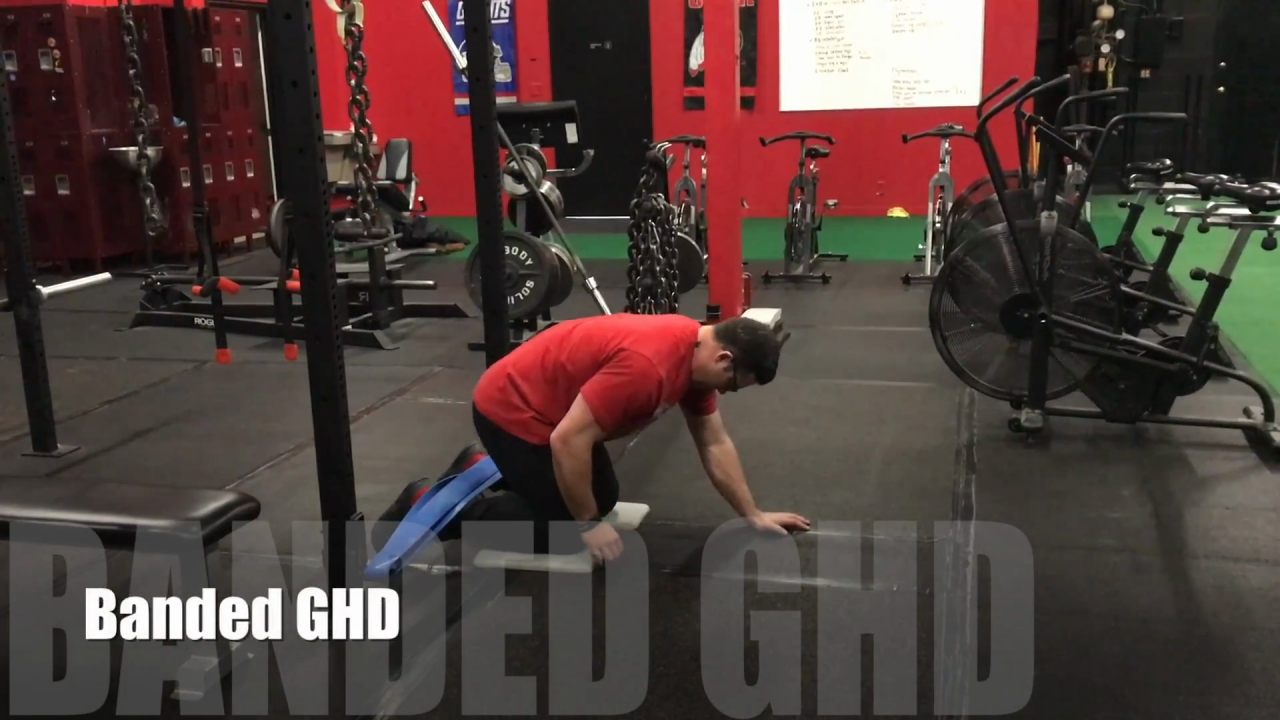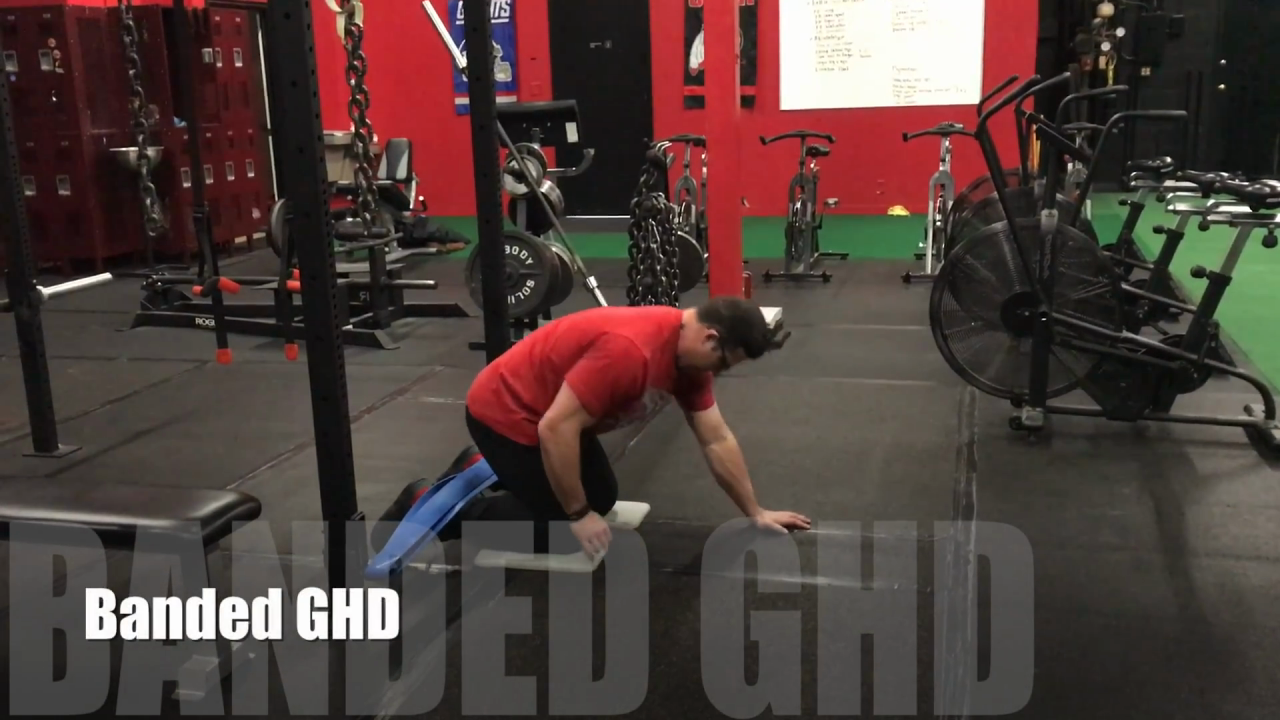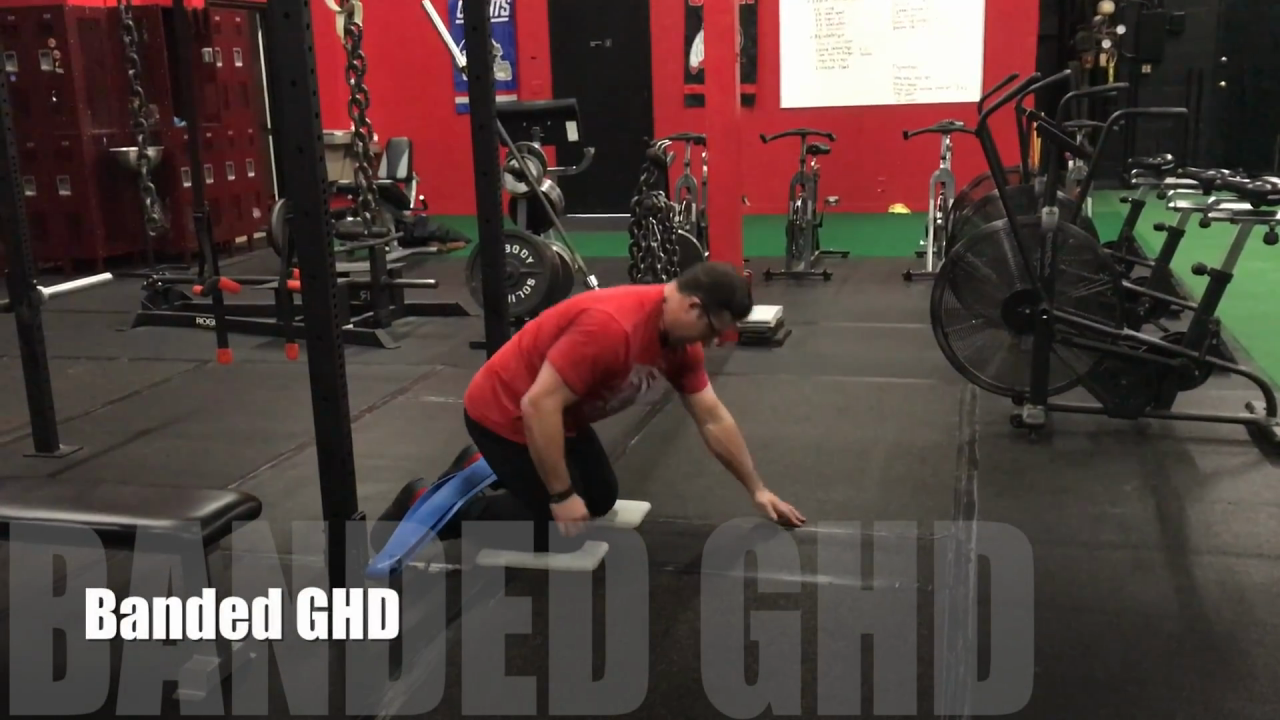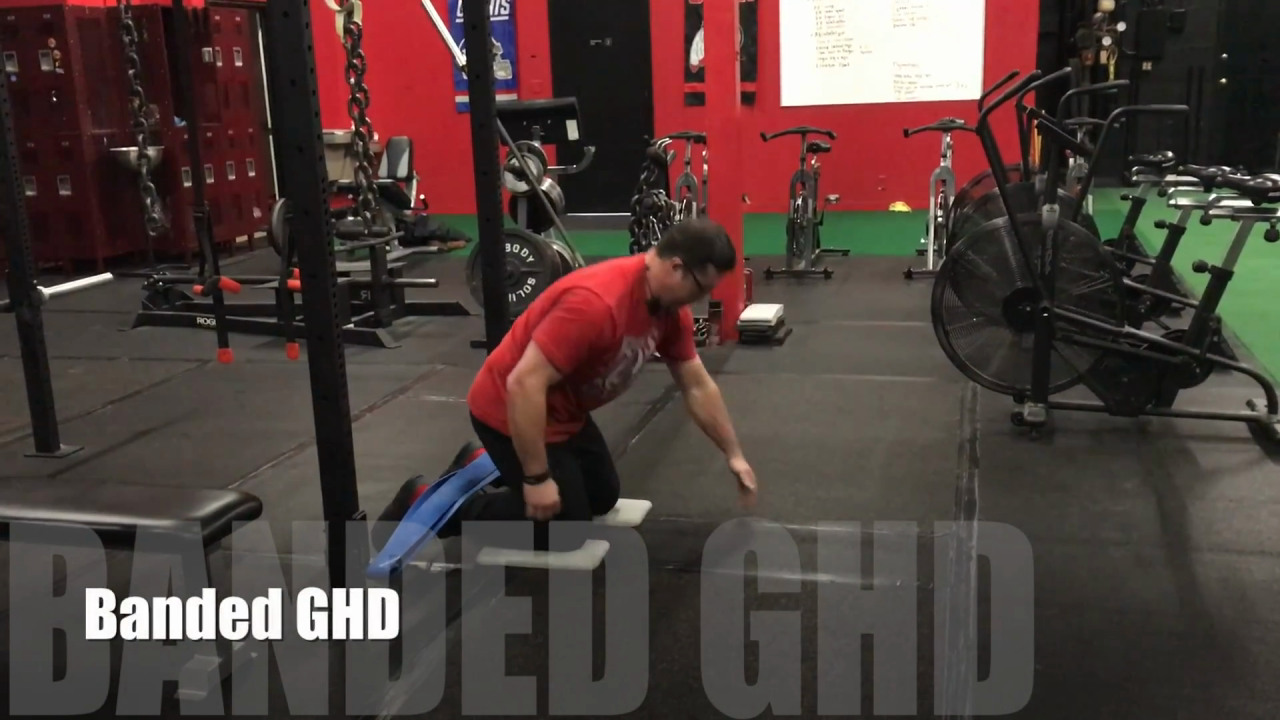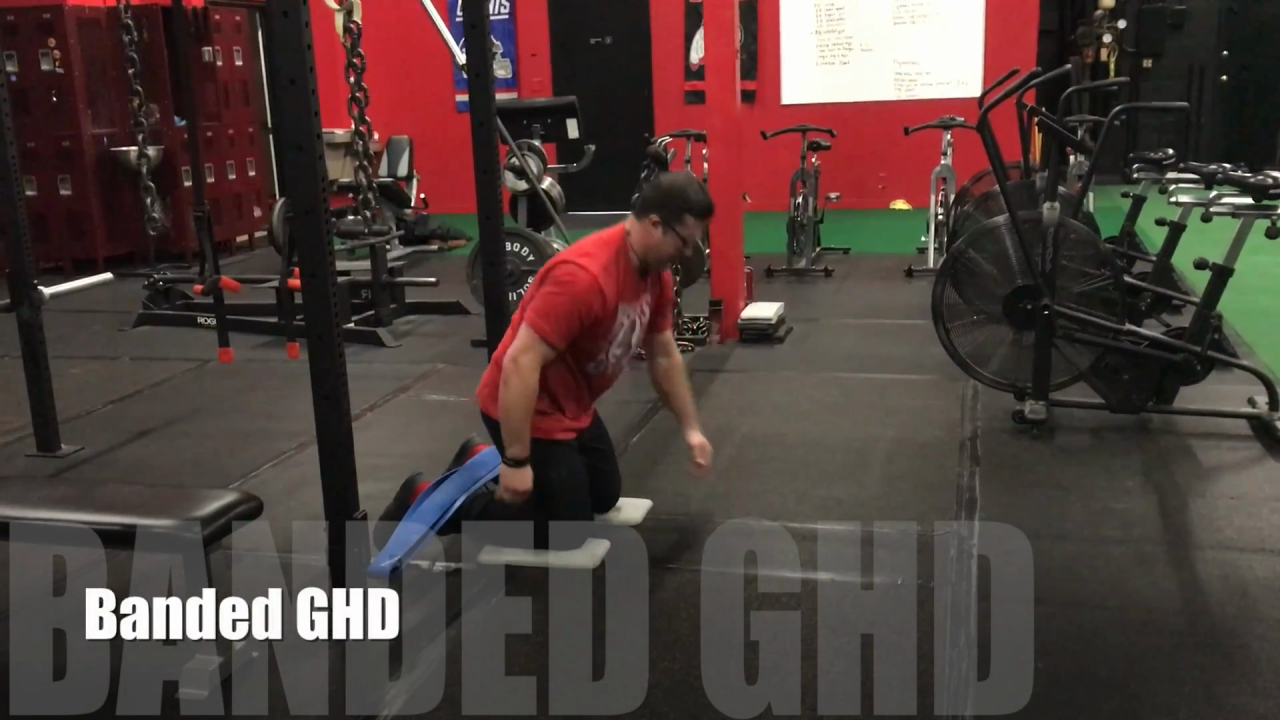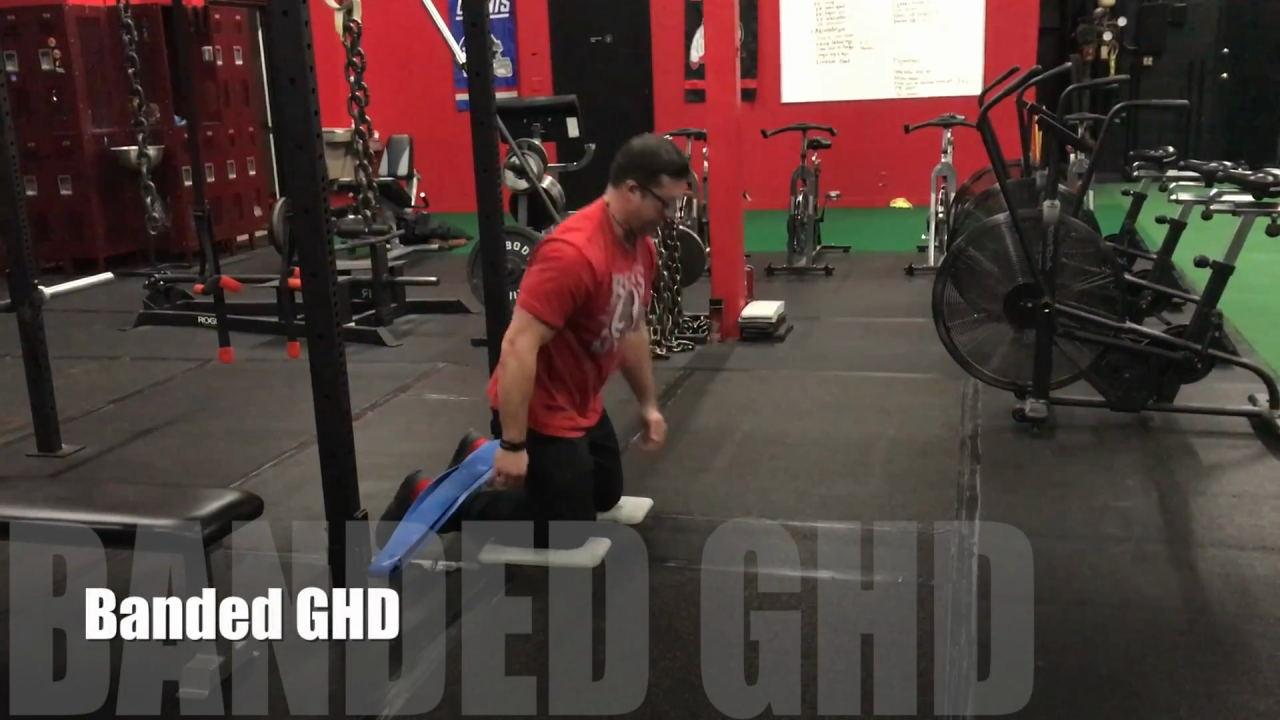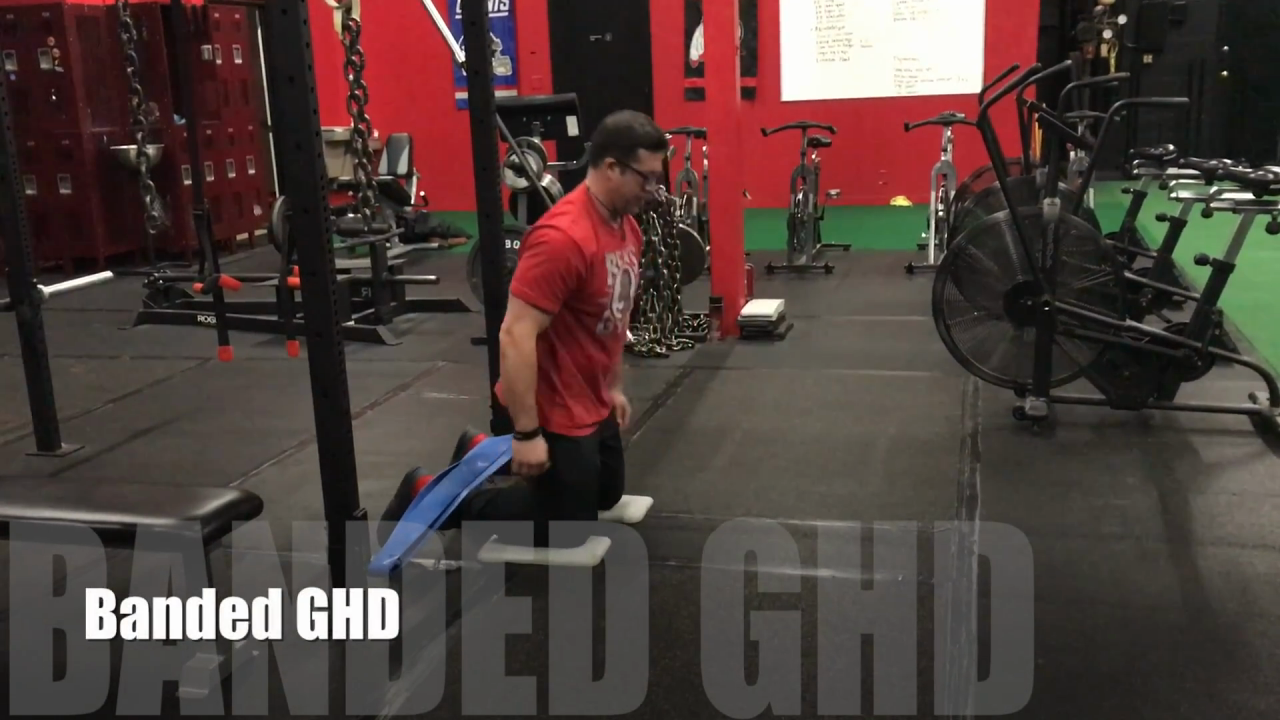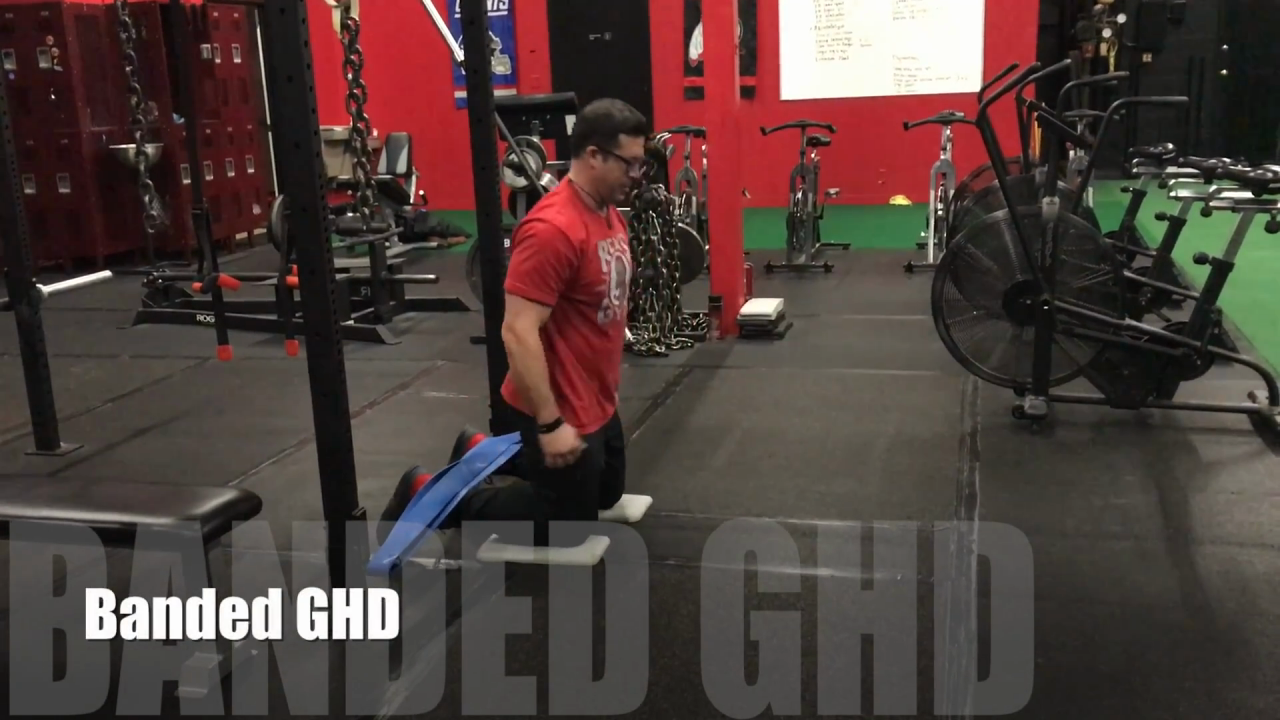
dt=0.1s
person 1, frame 1
left shoulder: (698, 353)
right shoulder: (647, 366)
left elbow: (715, 444)
right elbow: (567, 440)
left wrist: (754, 515)
right wrist: (588, 525)
left hip: (551, 403)
right hip: (511, 410)
left knee: (602, 501)
person 1, frame 2
left shoulder: (690, 353)
right shoulder: (632, 352)
left elbow: (716, 440)
right elbow: (555, 428)
left wrist: (757, 513)
right wrist: (578, 516)
left hip: (558, 421)
right hip: (507, 416)
left knee: (602, 503)
right knee: (573, 536)
left ankle: (497, 479)
person 1, frame 3
left shoulder: (679, 336)
right shoulder: (612, 327)
left elbow: (712, 419)
right elbow: (538, 405)
left wrist: (757, 489)
right wrist: (561, 497)
left hip: (559, 415)
right hip: (505, 415)
left knee: (601, 498)
right knee: (566, 531)
left ankle: (493, 466)
right ankle: (452, 510)
person 1, frame 4
left shoulder: (668, 306)
right shoulder: (596, 303)
left elbow: (697, 385)
right elbow: (523, 384)
left wrist: (734, 456)
right wrist: (536, 478)
right hip: (507, 412)
left knee: (603, 497)
left ankle: (498, 471)
person 1, frame 5
left shoulder: (655, 271)
right shoulder: (584, 276)
left elbow: (664, 355)
right elbow: (520, 365)
left wrist: (690, 429)
right wrist: (516, 461)
left hip: (572, 408)
right hip: (534, 413)
left knee: (606, 498)
right ankle: (454, 505)
person 1, frame 6
left shoulder: (641, 244)
right shoulder: (575, 254)
left elbow: (632, 329)
right elbow: (518, 347)
left wrist: (648, 404)
right wrist: (514, 445)
left hip: (582, 405)
right hip: (543, 413)
left knee: (606, 495)
right knee: (568, 527)
person 1, frame 7
left shoulder: (625, 224)
right shoulder: (563, 238)
right elbow: (516, 335)
left wrist: (613, 387)
right wrist: (527, 434)
left hip: (590, 403)
right hip: (554, 412)
left knee: (607, 495)
right knee: (569, 531)
person 1, frame 8
left shoulder: (607, 213)
right shoulder: (552, 230)
right elbow: (517, 332)
right wrist: (549, 423)
left hip: (595, 401)
right hip: (563, 410)
left knee: (606, 495)
right knee: (565, 527)
